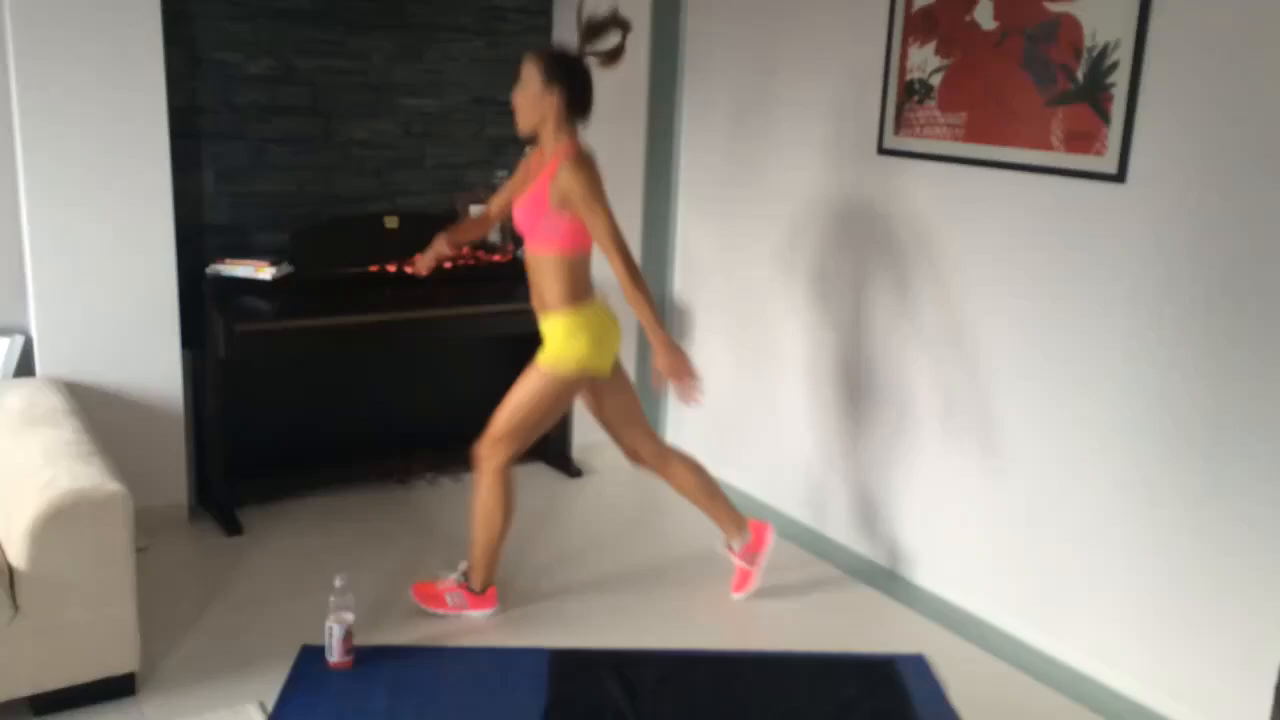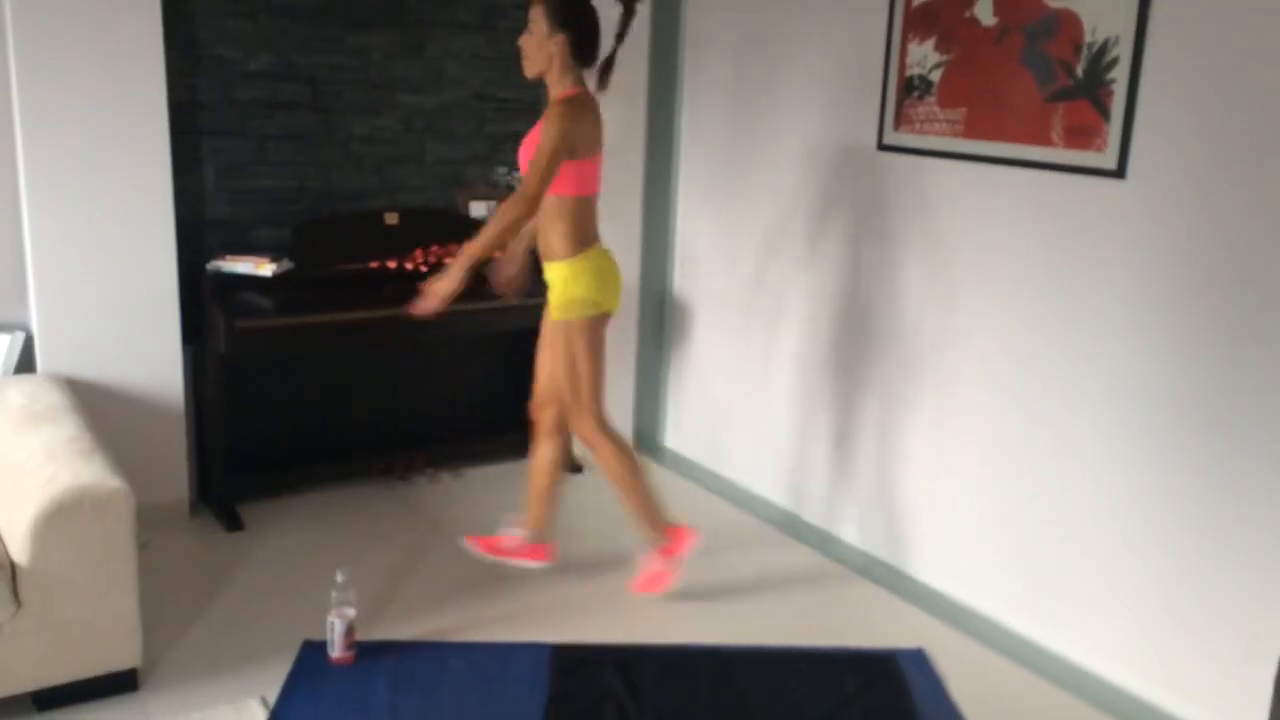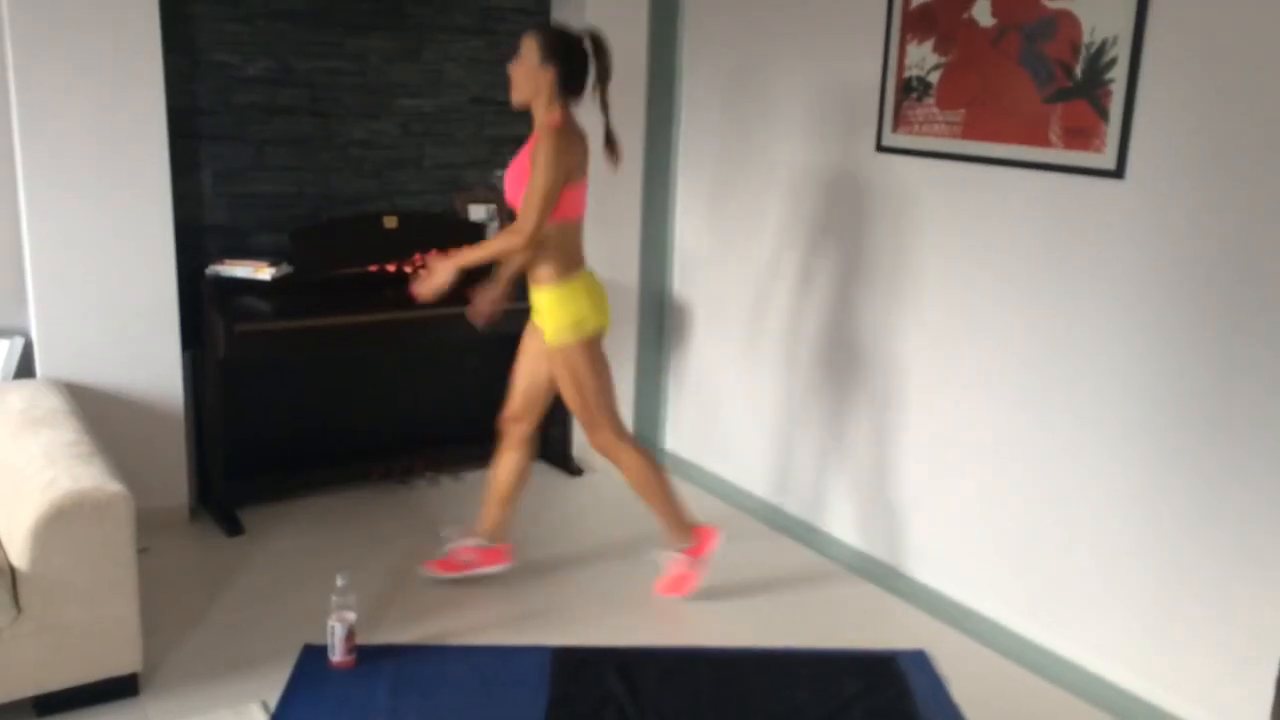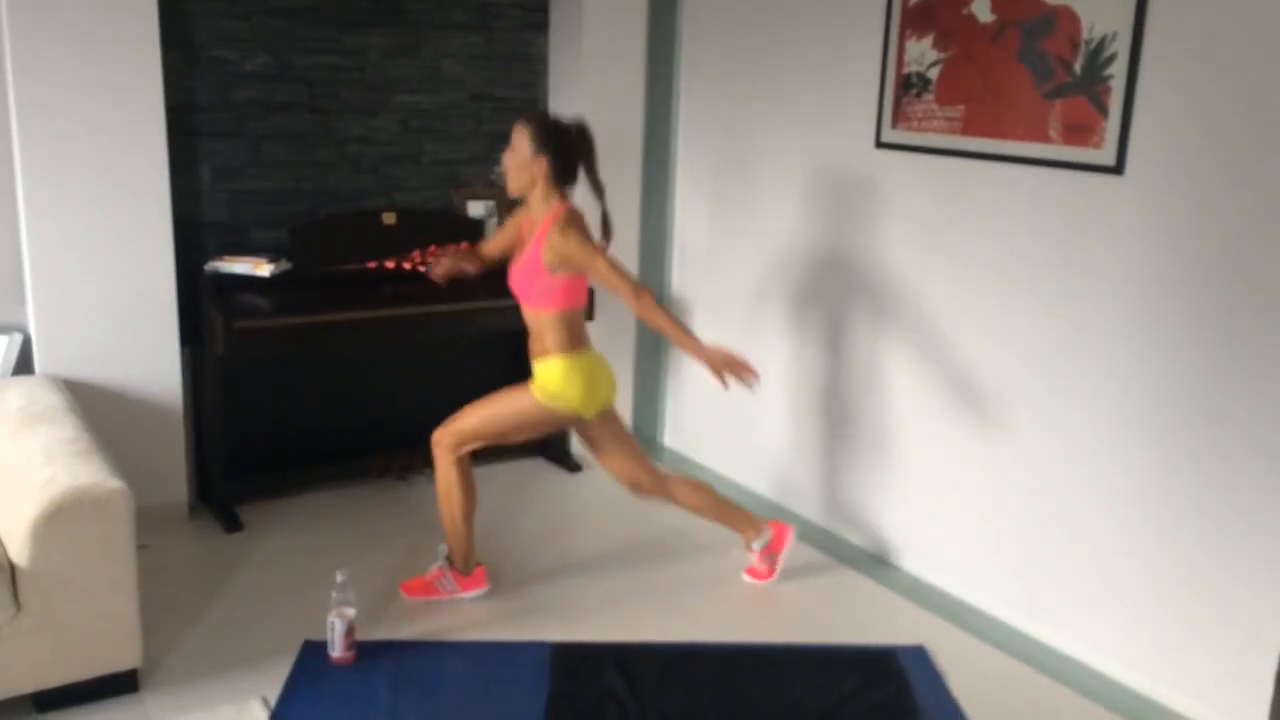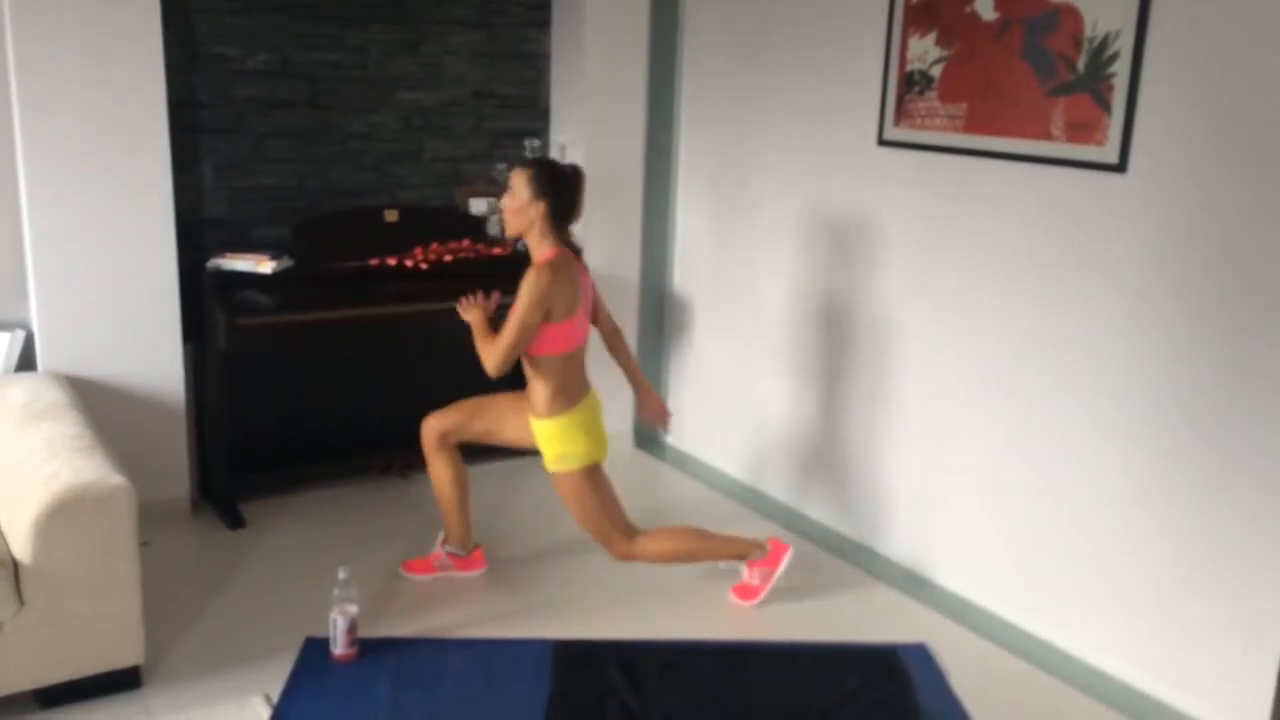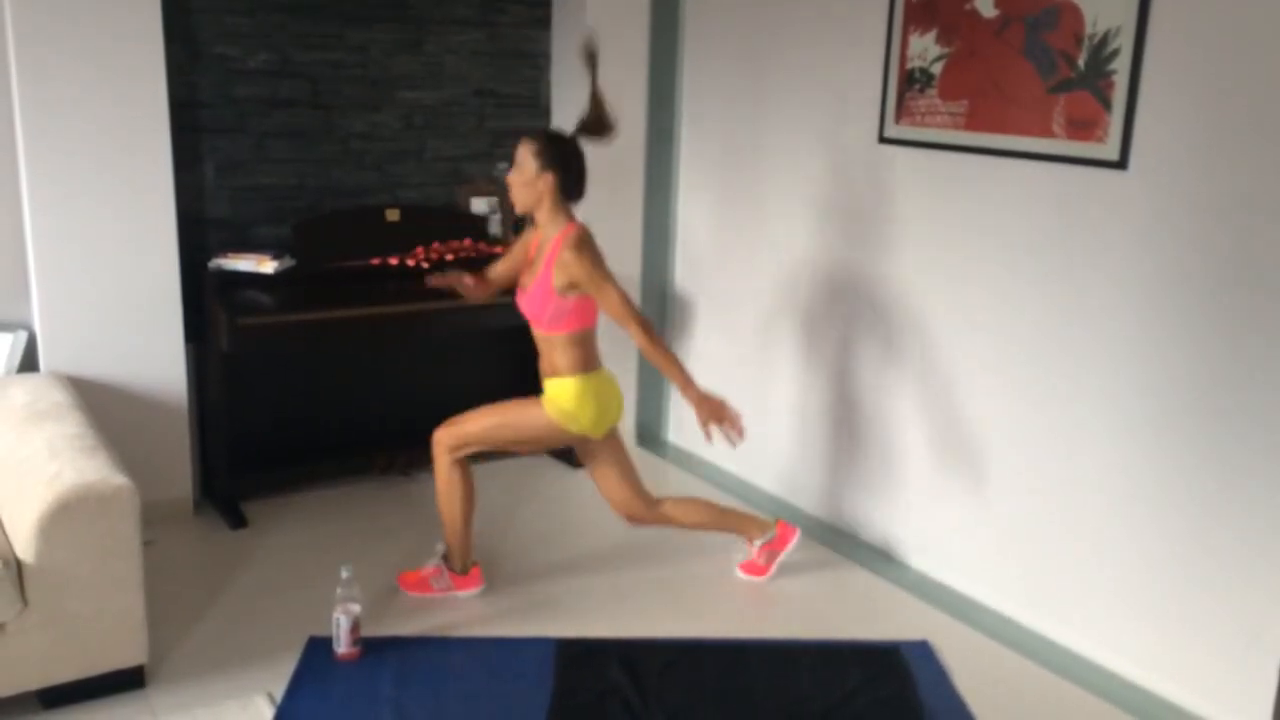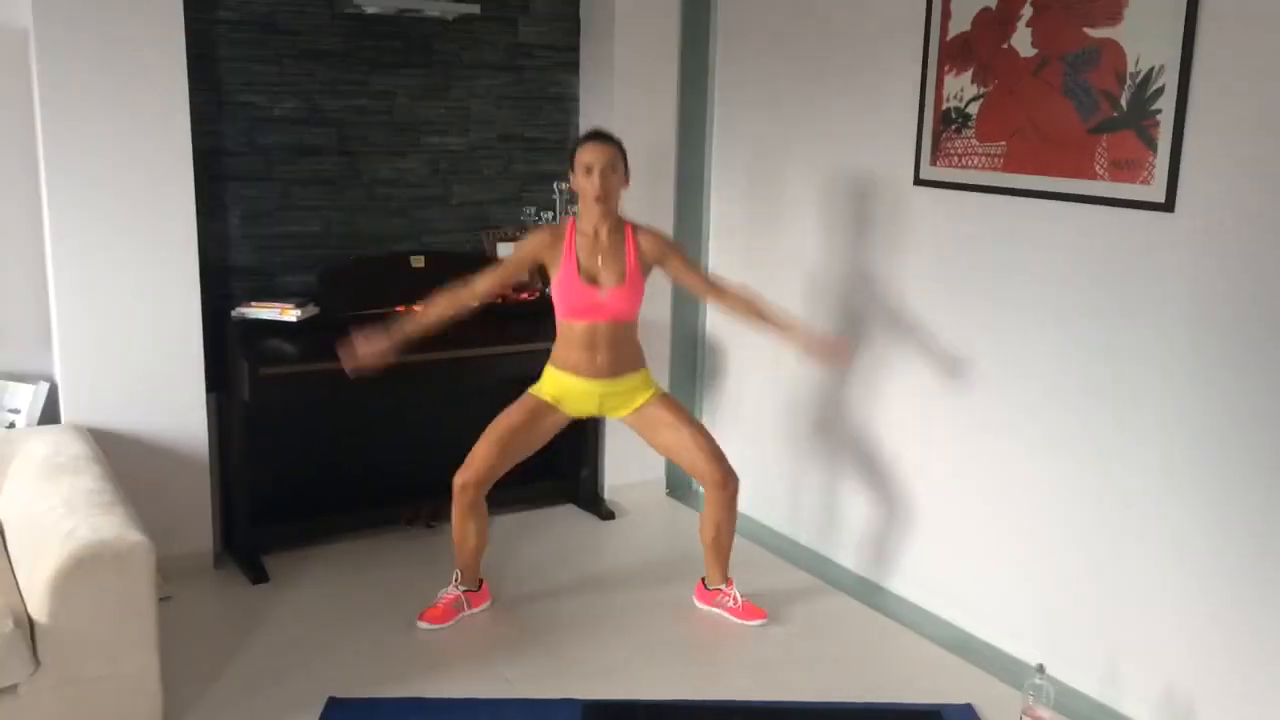
dt=0.7s
person 1, frame 1
left shoulder: (572, 168)
right shoulder: (538, 162)
left elbow: (619, 256)
right elbow: (493, 214)
left wrist: (661, 342)
right wrist: (449, 240)
left hip: (576, 337)
right hip: (575, 335)
left knee: (491, 454)
right knee: (642, 447)
left ankle: (473, 588)
right ankle: (744, 535)
person 1, frame 2
left shoulder: (565, 111)
right shoulder: (571, 108)
left elbow: (523, 202)
left wrist: (460, 266)
right wrist: (520, 252)
left hip: (579, 280)
right hip: (572, 279)
left knee: (585, 423)
right knee: (544, 413)
left ankle: (665, 536)
right ankle: (532, 537)
person 1, frame 3
left shoulder: (554, 140)
right shoulder: (552, 135)
left elbow: (527, 235)
left wrist: (452, 266)
right wrist: (498, 283)
left hip: (570, 305)
right hip: (555, 304)
left knee: (607, 437)
right knee: (515, 424)
left ankle: (687, 538)
right ankle: (486, 541)
person 1, frame 4
left shoulder: (563, 230)
right shoulder: (530, 215)
left elbow: (633, 293)
right elbow: (483, 254)
left wrist: (701, 350)
right wrist: (458, 260)
left hip: (565, 380)
right hip: (573, 377)
left knee: (448, 441)
right knee: (646, 479)
left ankle: (461, 570)
right ankle: (762, 532)
person 1, frame 5
left shoulder: (545, 278)
right shoulder: (564, 264)
left elbow: (496, 362)
right elbow: (608, 328)
left wrist: (477, 318)
right wrist: (641, 387)
left hip: (564, 429)
right hip: (548, 410)
left knee: (623, 544)
right knee: (435, 431)
left ankle: (761, 554)
right ankle: (460, 550)
person 1, frame 6
left shoulder: (573, 247)
right shoulder: (537, 237)
left elbow: (636, 324)
right elbow: (490, 283)
left wrist: (692, 392)
right wrist: (466, 281)
left hip: (577, 400)
right hip: (580, 395)
left knee: (448, 442)
right knee: (640, 510)
left ankle: (457, 568)
right ankle: (765, 533)
person 1, frame 7
left shoulder: (646, 243)
right shoulder: (550, 241)
left elbow: (716, 290)
right elbow: (474, 289)
left wrist: (794, 332)
right wrist: (396, 334)
left hip: (631, 387)
right hip: (561, 386)
left knee: (720, 479)
right knee: (469, 481)
left ankle: (716, 588)
right ankle: (468, 587)
